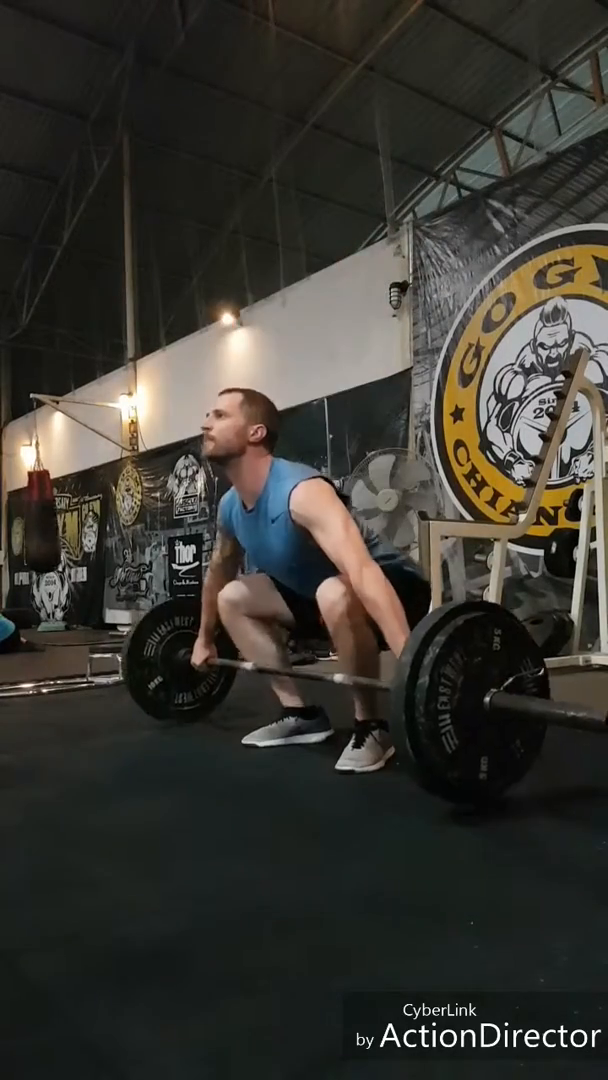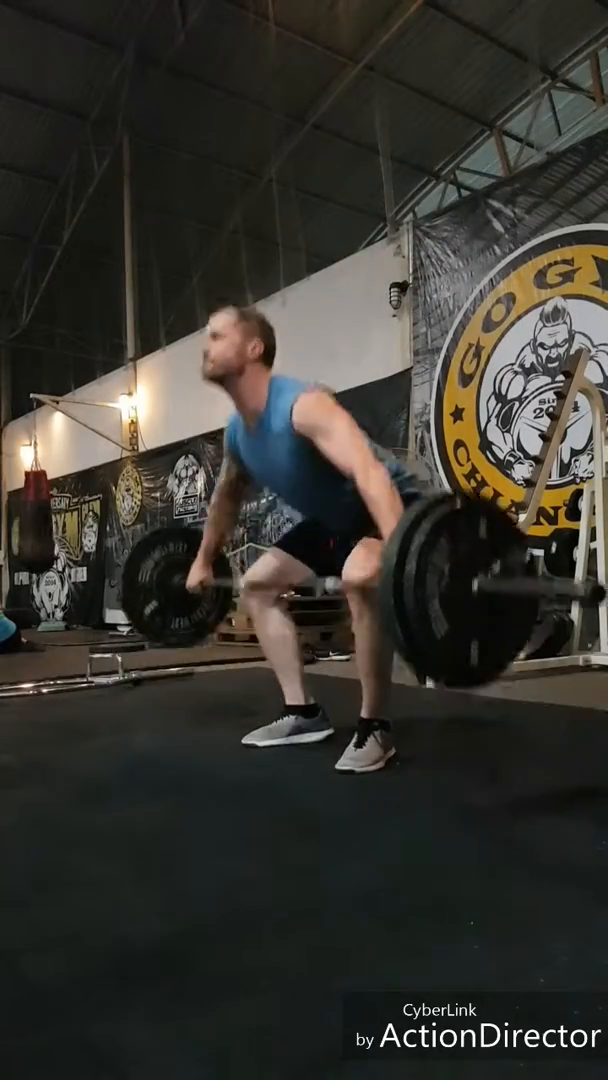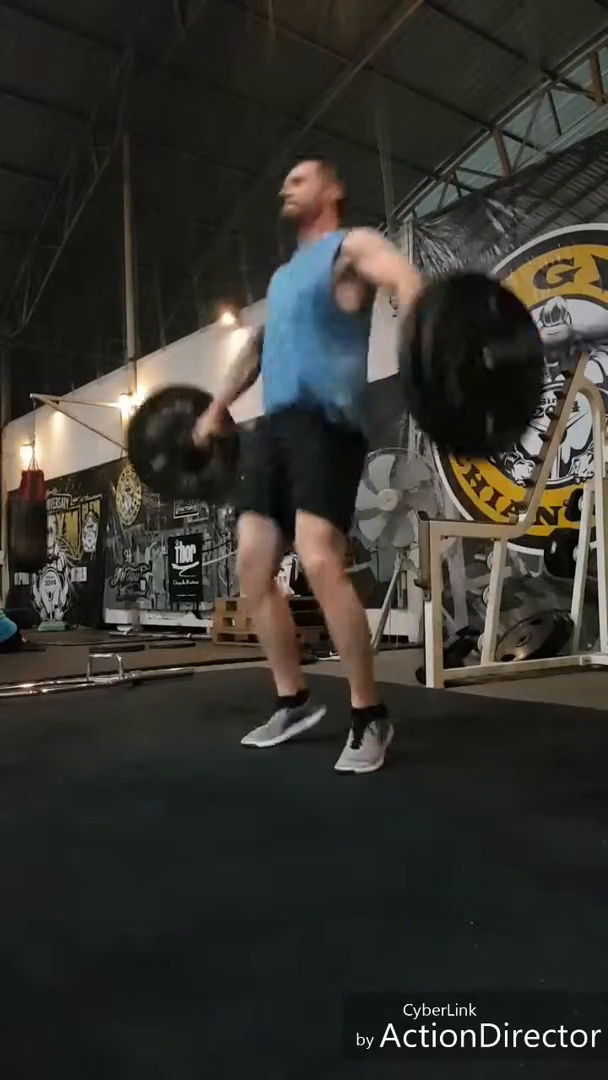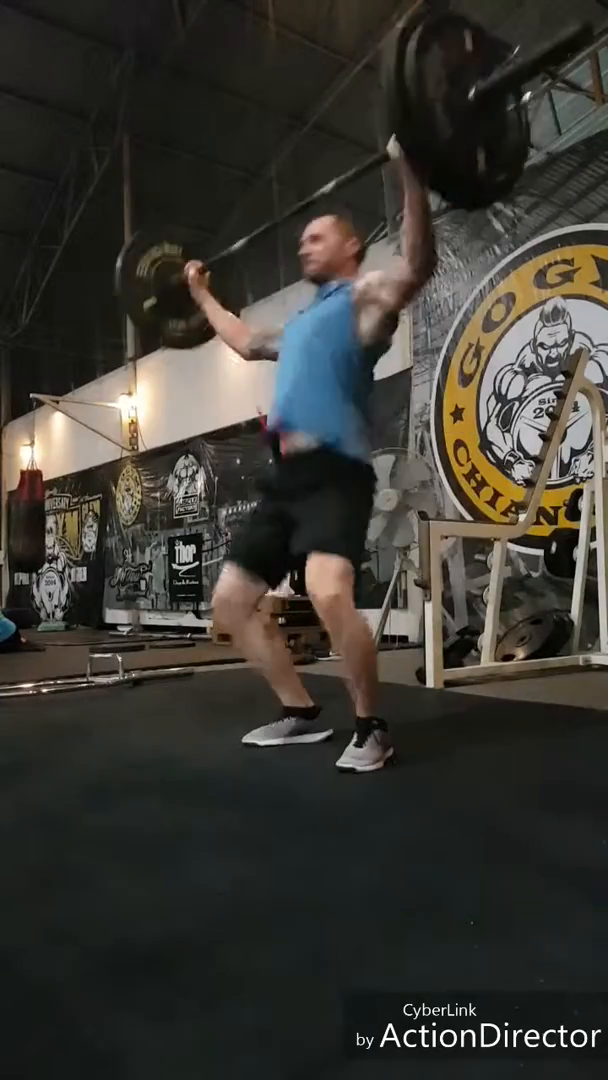
dt=0.3s
person 1, frame 1
left shoulder: (302, 492)
right shoulder: (230, 507)
left elbow: (363, 573)
right elbow: (218, 572)
right wrist: (204, 639)
left hip: (392, 588)
left knee: (335, 597)
right knee: (232, 600)
left ankle: (372, 728)
right ankle: (300, 713)
person 1, frame 2
left shoulder: (302, 407)
right shoulder: (236, 430)
left elbow: (370, 473)
right elbow: (225, 498)
right wrist: (202, 561)
left hip: (383, 511)
right hip: (329, 518)
left knee: (360, 580)
right knee: (255, 582)
left ankle: (375, 729)
right ankle: (302, 711)
person 1, frame 3
left shoulder: (351, 245)
right shoulder: (285, 275)
left elbow: (407, 282)
right elbow: (258, 346)
right wrist: (216, 408)
left hip: (325, 426)
right hip: (276, 429)
left knee: (319, 562)
right knee: (251, 568)
left ankle: (369, 717)
right ankle: (294, 700)
person 1, frame 4
left shoulder: (368, 295)
right shoulder: (302, 316)
left elbow: (420, 263)
right elbow: (242, 338)
left wrist: (409, 174)
right wrist: (199, 291)
left hip: (335, 472)
right hip: (282, 477)
left knee: (327, 592)
right knee: (229, 602)
left ankle: (371, 728)
right ankle: (302, 713)
